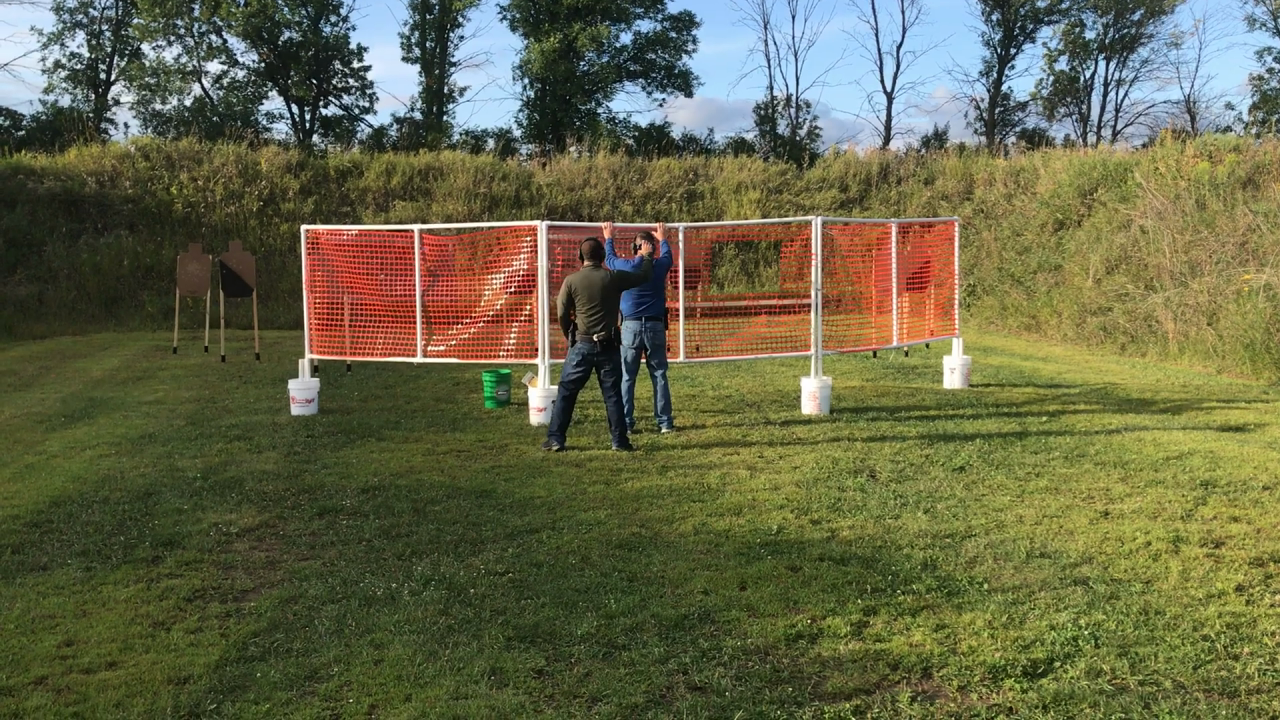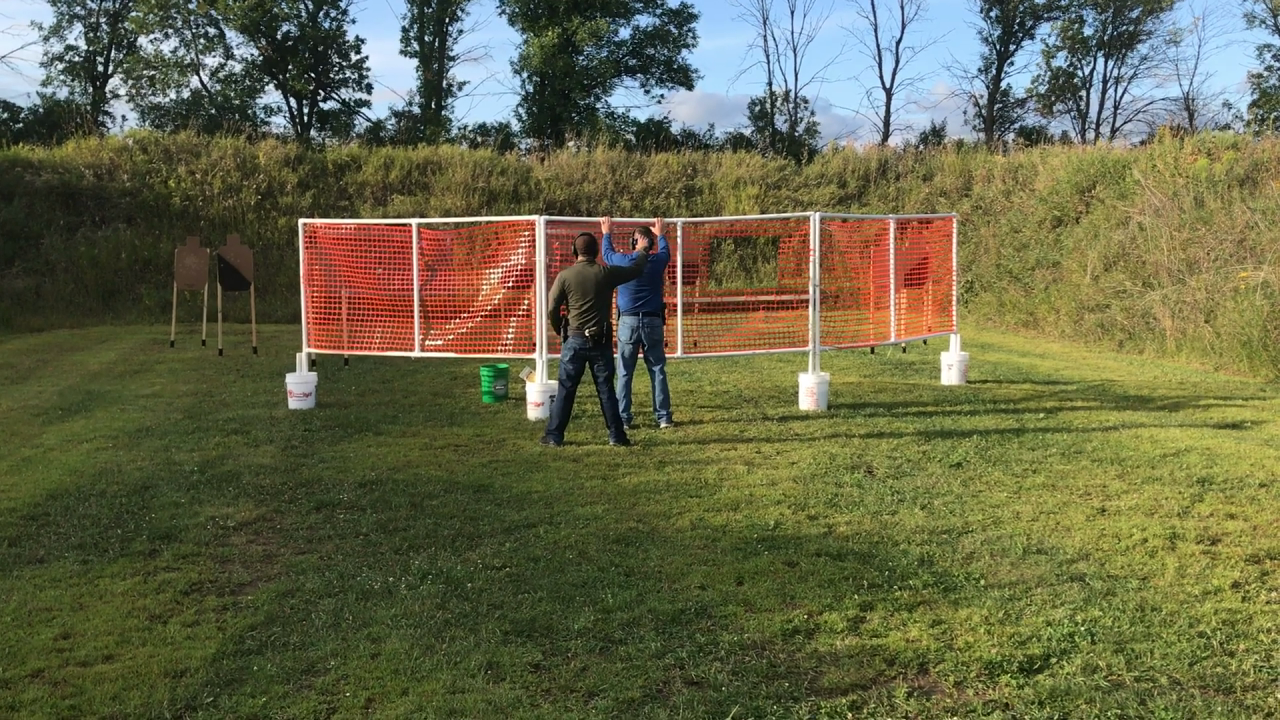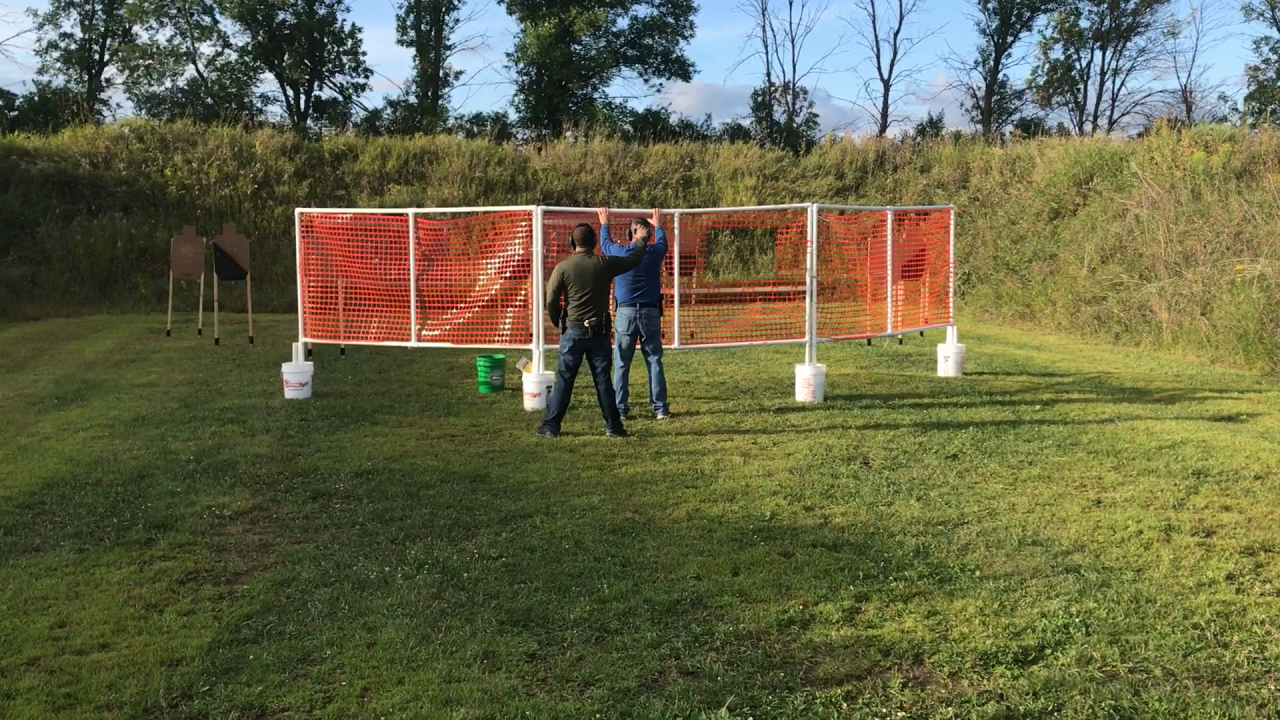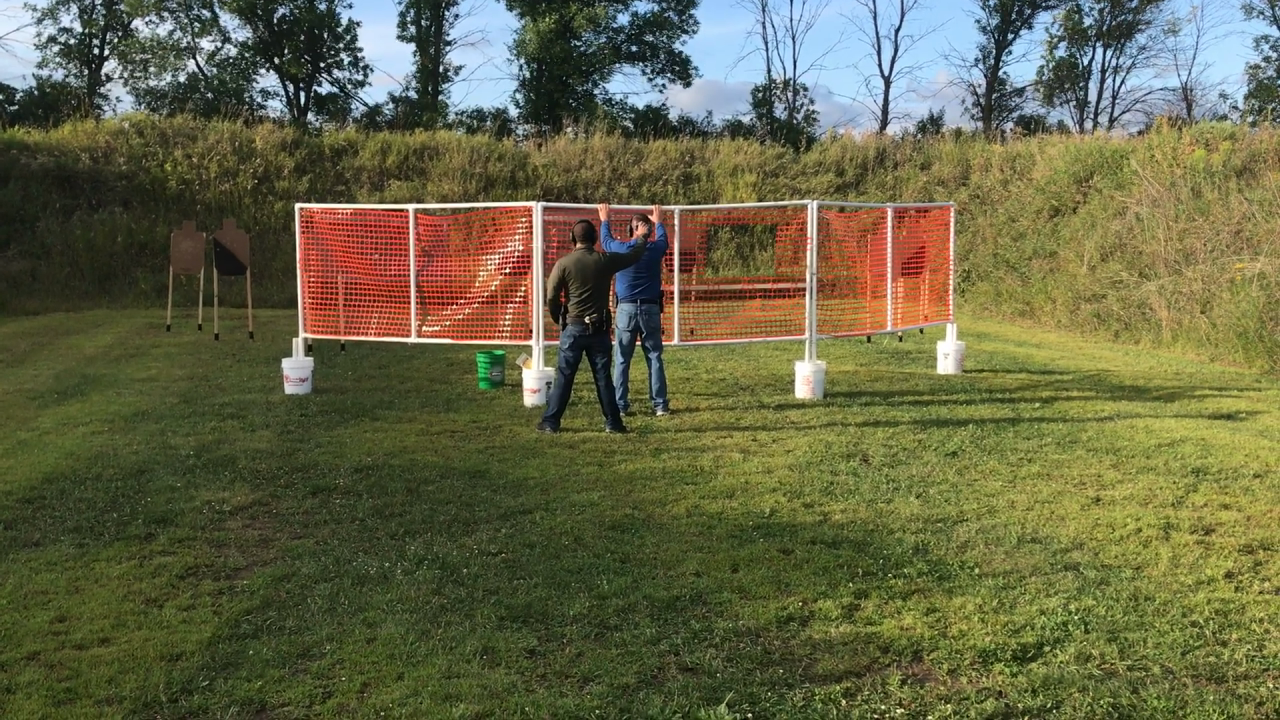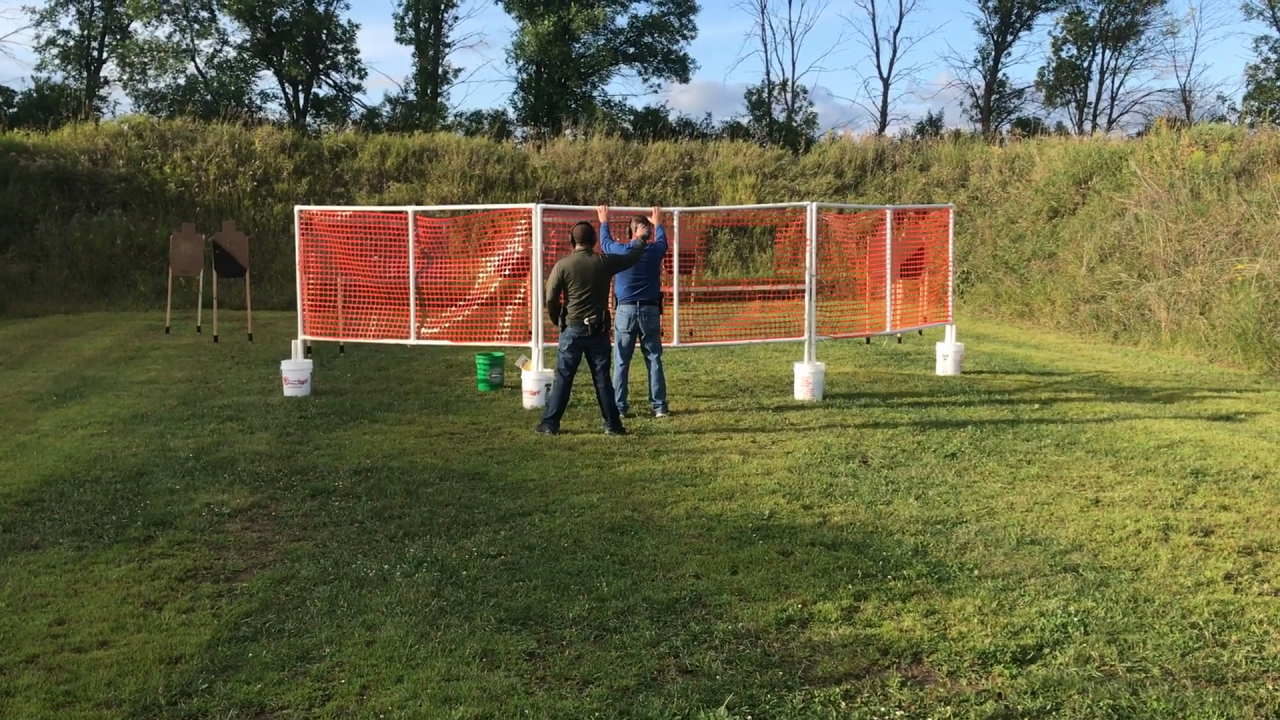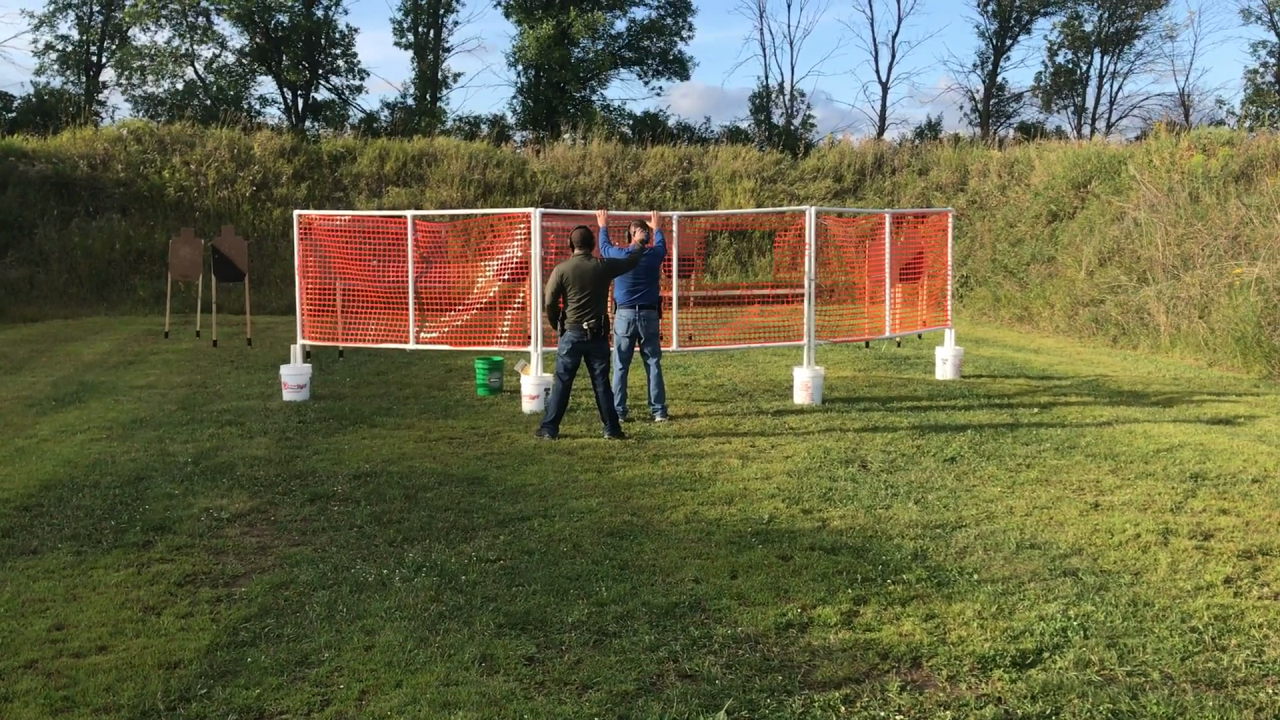
dt=0.7s
person 1, frame 1
left shoulder: (571, 280)
right shoulder: (613, 277)
left elbow: (562, 314)
right elbow: (644, 276)
left wrist: (571, 336)
right wrist: (647, 256)
left hip: (582, 345)
right hip: (608, 345)
left knee: (566, 393)
right knee: (613, 395)
left ankle: (555, 438)
right ankle: (619, 441)
person 1, frame 2
left shoulder: (565, 276)
right shoulder: (607, 273)
left elbow: (552, 309)
right elbow: (637, 270)
left wrist: (560, 331)
right wrist: (643, 251)
left hip: (574, 340)
right hip: (601, 341)
left knee: (565, 390)
right knee: (606, 389)
left ankle: (554, 435)
right ankle: (616, 436)
person 1, frame 3
left shoulder: (563, 267)
right shoulder: (605, 264)
left elbow: (551, 300)
right elbow: (634, 259)
left wrist: (558, 322)
right wrist: (641, 242)
left hip: (573, 331)
right hip: (599, 332)
left knee: (563, 381)
right knee: (603, 381)
left ankle: (551, 426)
right ankle: (613, 426)
person 1, frame 4
left shoulder: (563, 263)
right shoulder: (606, 260)
left elbow: (551, 297)
right elbow: (634, 255)
left wrist: (559, 320)
right wrist: (642, 239)
left hip: (573, 328)
right hip: (599, 329)
left knee: (563, 378)
right knee: (603, 377)
left ankle: (550, 422)
right ankle: (613, 423)
person 1, frame 5
left shoulder: (563, 265)
right shoulder: (605, 262)
left elbow: (550, 298)
right elbow: (633, 256)
left wrist: (558, 321)
right wrist: (641, 240)
left hip: (572, 329)
right hip: (598, 330)
left knee: (562, 379)
right knee: (602, 379)
left ankle: (550, 423)
right ankle: (612, 425)
person 1, frame 6
left shoulder: (561, 269)
right shoulder: (604, 266)
left elbow: (549, 303)
right elbow: (631, 261)
left wrist: (557, 325)
right wrist: (639, 244)
left hip: (571, 333)
right hip: (597, 334)
left knee: (561, 383)
right knee: (602, 383)
left ankle: (549, 428)
right ankle: (611, 429)
person 2, frame 1
left shoulder: (624, 266)
right shoulder: (660, 265)
left elbow: (609, 258)
right elbow: (667, 255)
left wrist: (608, 239)
right wrist: (662, 239)
left hip: (631, 326)
right hip: (655, 325)
left knee: (627, 377)
right knee: (659, 375)
left ankle: (625, 423)
right ankle: (665, 422)
person 2, frame 2
left shoulder: (622, 260)
right shoulder: (658, 261)
left elbow: (606, 252)
right elbow: (665, 251)
left wrist: (606, 234)
right wrist: (660, 234)
left hip: (628, 321)
right hip: (653, 321)
left knee: (625, 373)
right knee: (658, 370)
left ankle: (623, 418)
right ankle: (664, 416)
person 2, frame 3
left shoulder: (620, 252)
right shoulder: (655, 252)
left elbow: (605, 243)
right elbow: (663, 242)
left wrist: (604, 224)
right wrist: (657, 225)
left hip: (626, 312)
right hip: (650, 312)
left knee: (622, 364)
right knee: (655, 362)
left ankle: (620, 409)
right ankle: (660, 408)
person 2, frame 4
left shoulder: (620, 249)
right shoulder: (656, 249)
left elbow: (606, 240)
right elbow: (663, 239)
left wrist: (604, 220)
right wrist: (658, 222)
left hip: (626, 309)
right hip: (650, 309)
left knee: (622, 360)
right knee: (655, 358)
left ankle: (620, 405)
right ankle: (660, 404)
person 2, frame 5
left shoulder: (620, 251)
right shoulder: (655, 250)
left elbow: (605, 242)
right elbow: (662, 240)
left wrist: (604, 222)
right wrist: (658, 224)
left hip: (625, 310)
right hip: (650, 310)
left knee: (621, 362)
right knee: (654, 360)
left ankle: (619, 407)
right ankle: (659, 406)
person 2, frame 6
left shoulder: (619, 255)
right shoulder: (655, 255)
left elbow: (604, 246)
right elbow: (661, 244)
left wrist: (603, 226)
right wrist: (657, 228)
left hip: (625, 315)
right hip: (649, 315)
left knee: (621, 366)
right knee: (653, 364)
left ankle: (619, 411)
right ankle: (659, 411)
